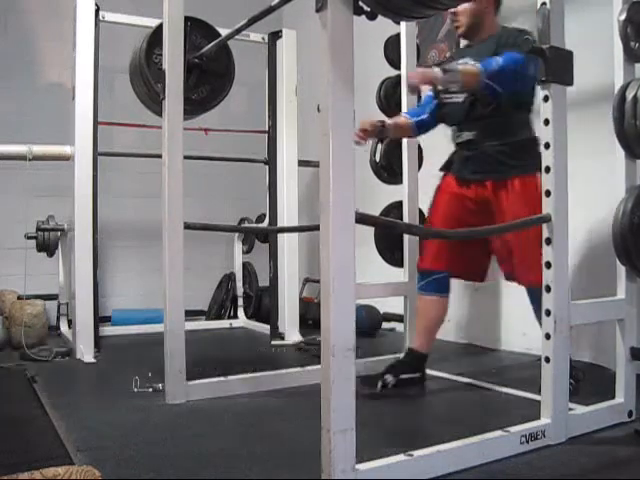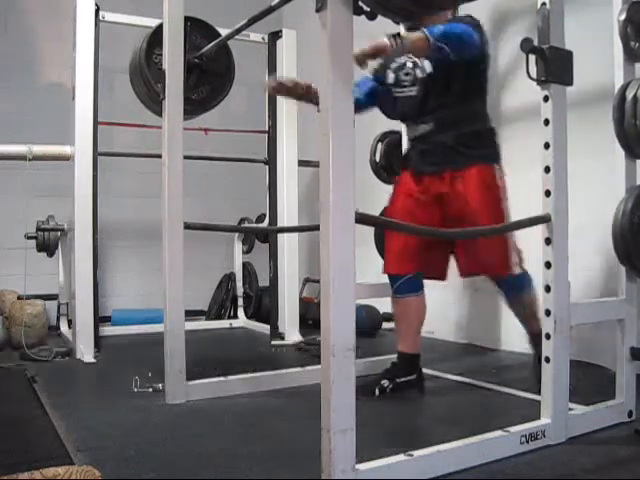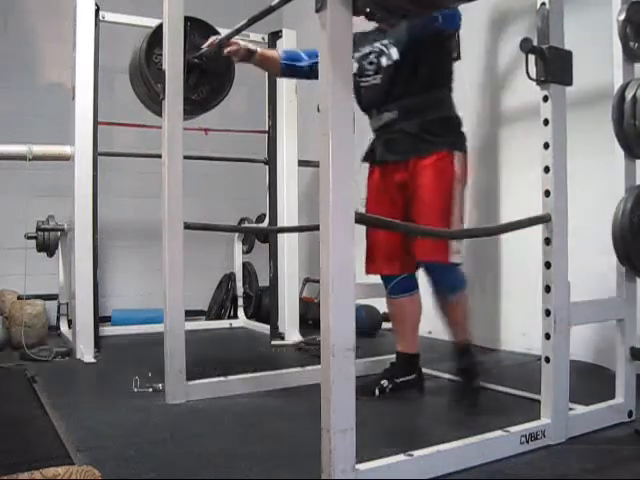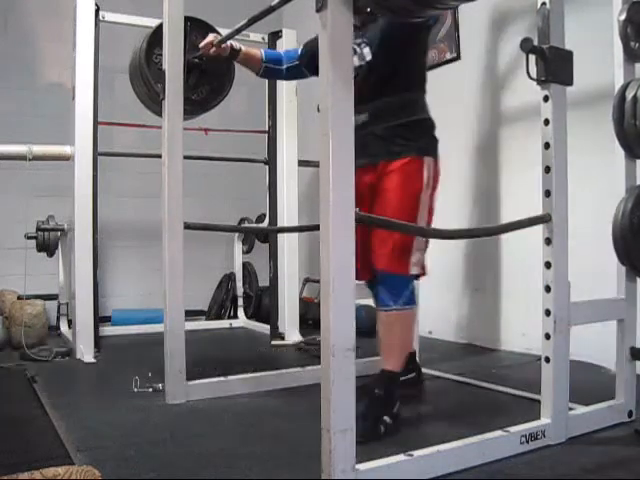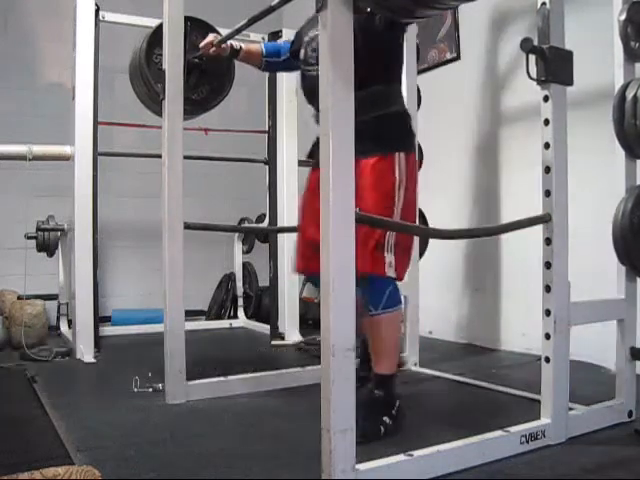
dt=0.2s
person 1, frame 1
left shoulder: (515, 42)
right shoulder: (454, 60)
left elbow: (511, 71)
right elbow: (426, 114)
left wrist: (440, 76)
right wrist: (384, 127)
left hip: (515, 175)
right hip: (461, 175)
left knee: (535, 274)
right knee: (433, 265)
left ankle: (564, 362)
right ankle: (413, 364)
person 1, frame 2
right shoulder: (396, 60)
left elbow: (453, 39)
right elbow: (356, 96)
left wrist: (386, 45)
right wrist: (304, 91)
left hip: (470, 165)
right hip: (419, 170)
left knee: (499, 264)
right knee: (402, 267)
left ankle: (540, 343)
right ankle: (407, 365)
person 1, frame 3
left shoulder: (422, 28)
right shoulder: (359, 43)
left elbow: (445, 15)
right elbow: (303, 64)
right wrist: (249, 52)
left hip: (433, 152)
right hip: (385, 159)
left knee: (436, 257)
right knee: (392, 267)
left ankle: (464, 357)
right ankle: (407, 365)
person 1, frame 4
left shoulder: (400, 22)
right elbow: (284, 63)
right wrist: (233, 50)
left hip: (406, 157)
right hip: (359, 161)
left knee: (394, 268)
right knee: (375, 272)
left ankle: (386, 395)
right ankle: (405, 368)
person 1, frame 5
left shoulder: (378, 15)
right shoulder: (312, 27)
right elbow: (282, 55)
right wrist: (232, 48)
left hip: (381, 152)
left knee: (374, 269)
right knee: (316, 265)
left ankle: (383, 396)
right ankle: (373, 350)
